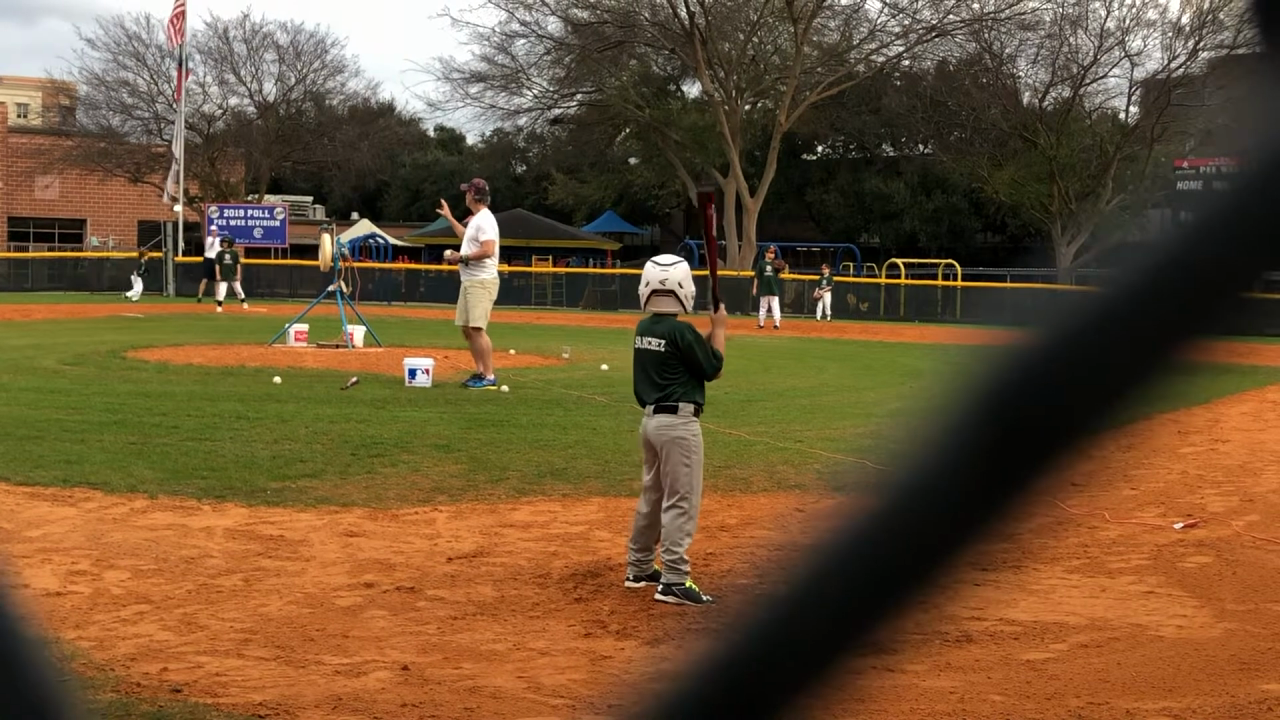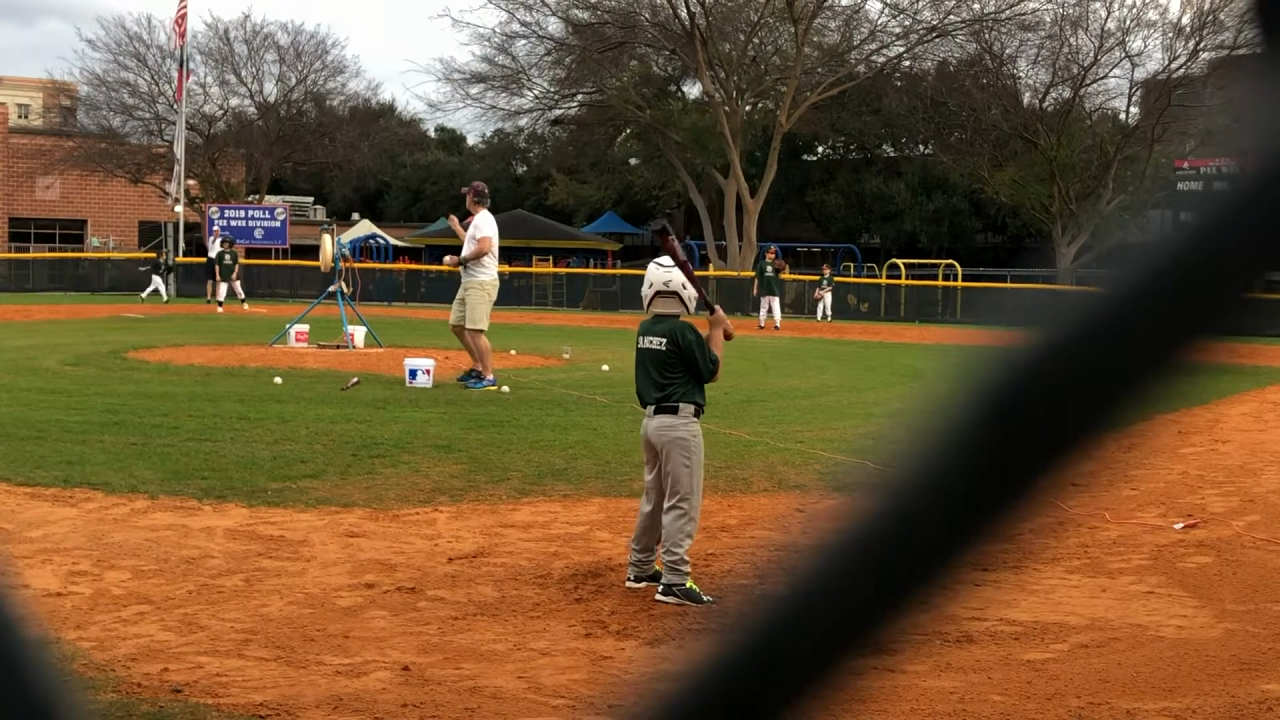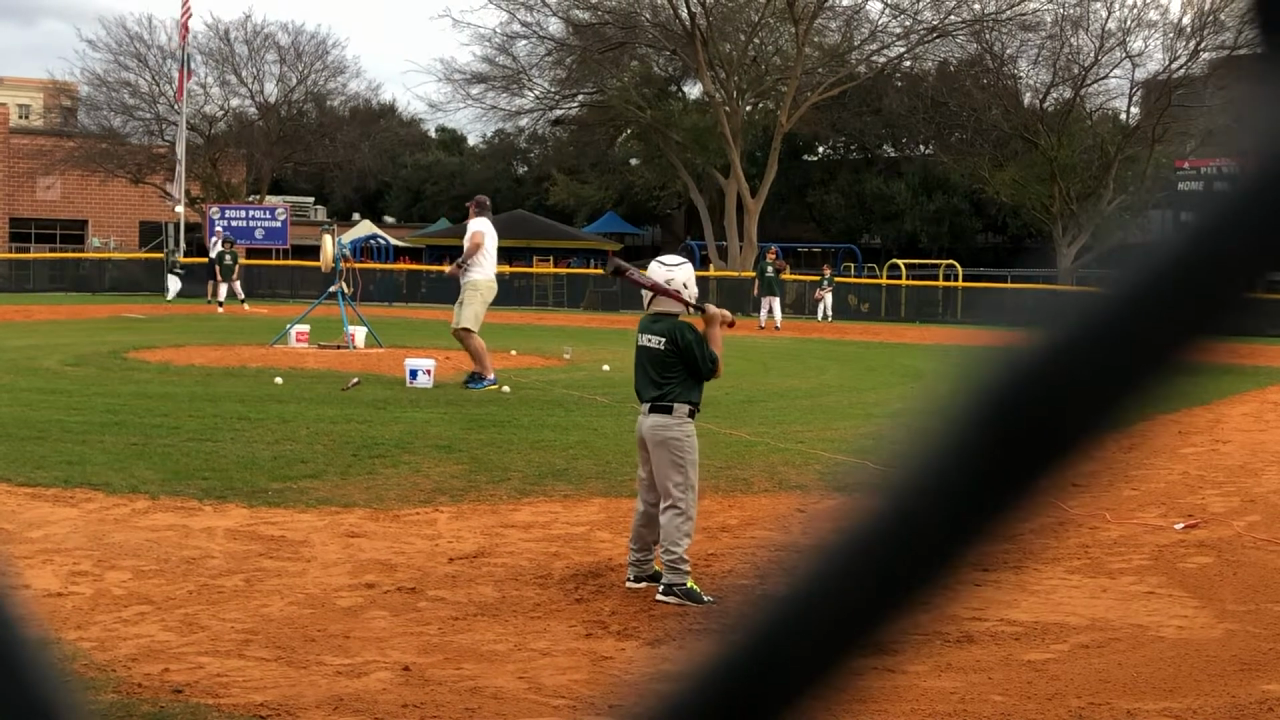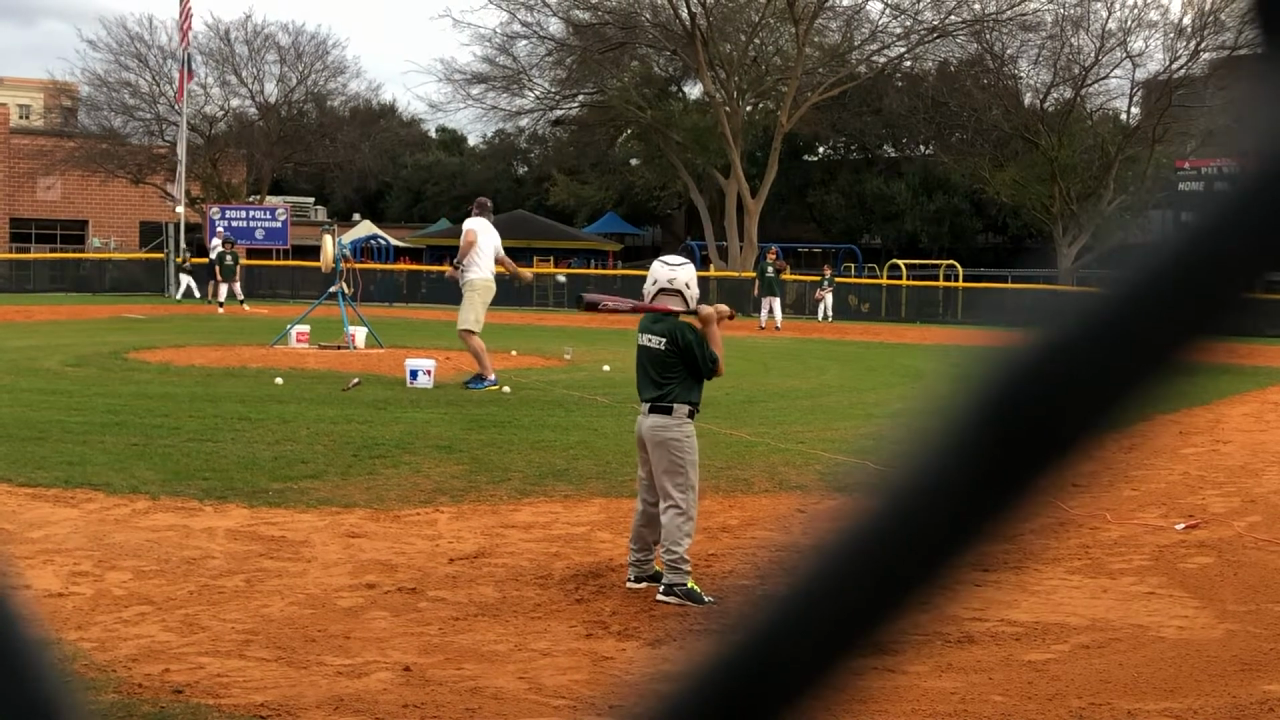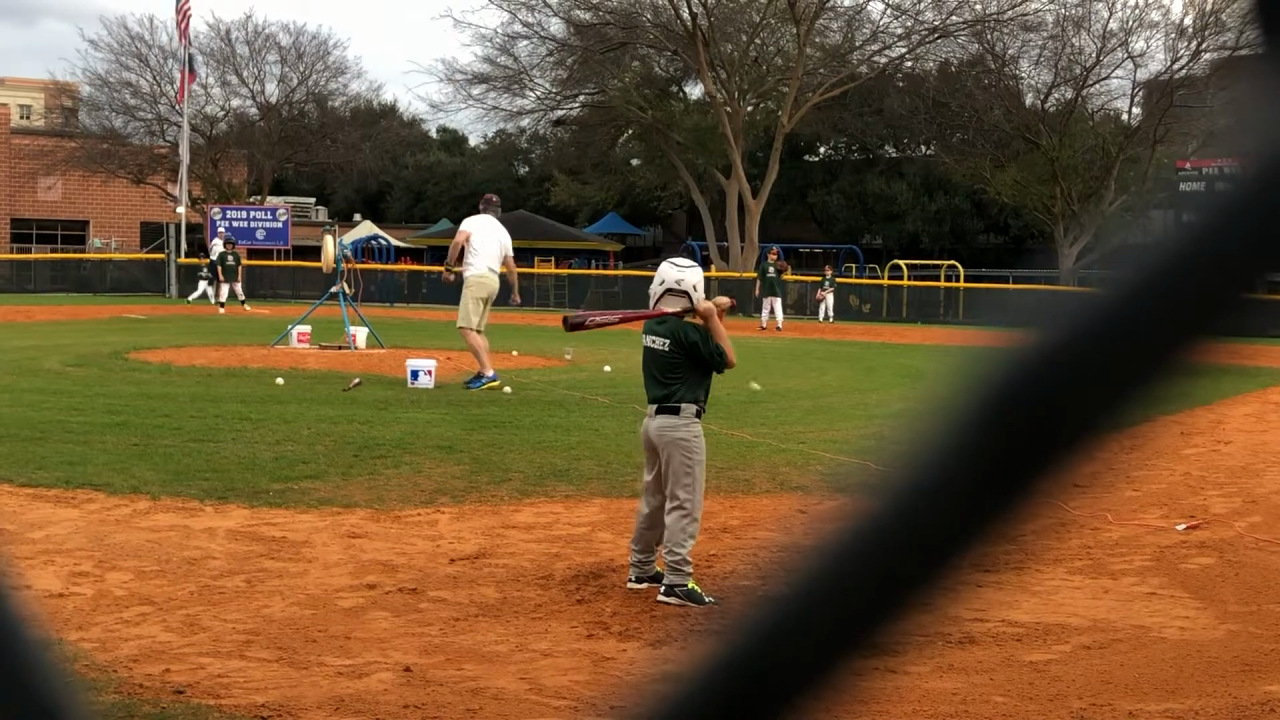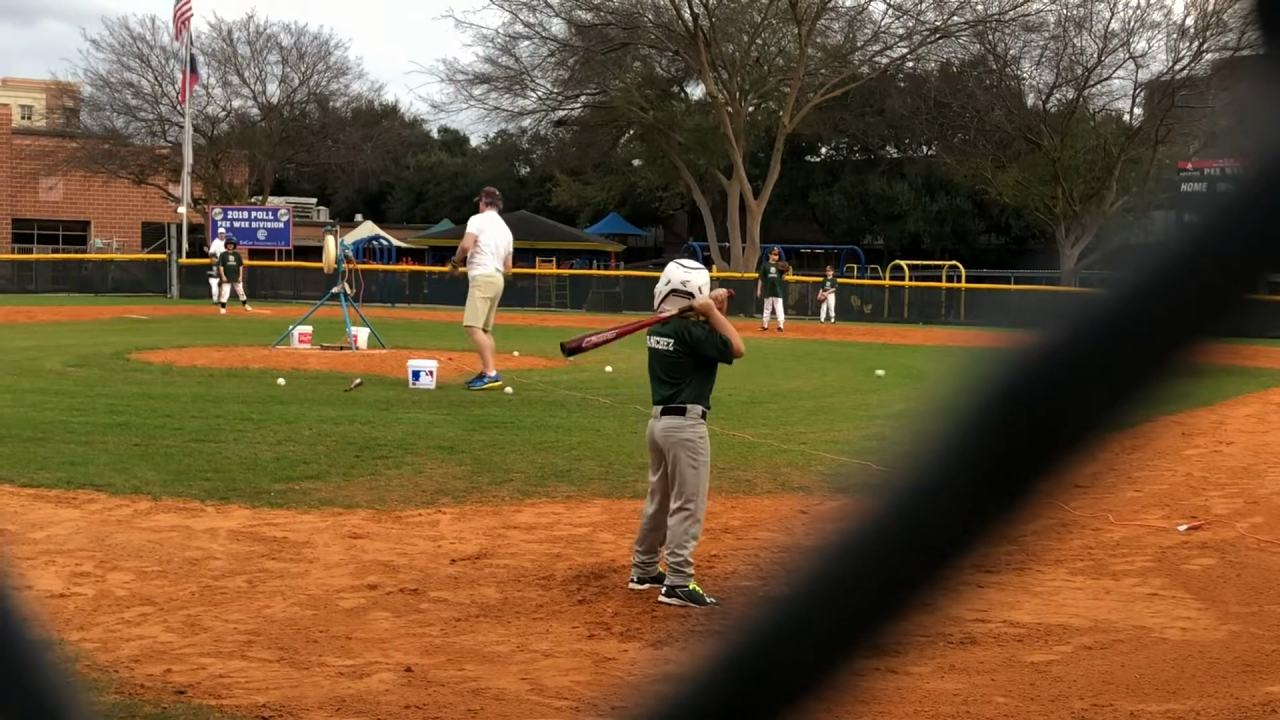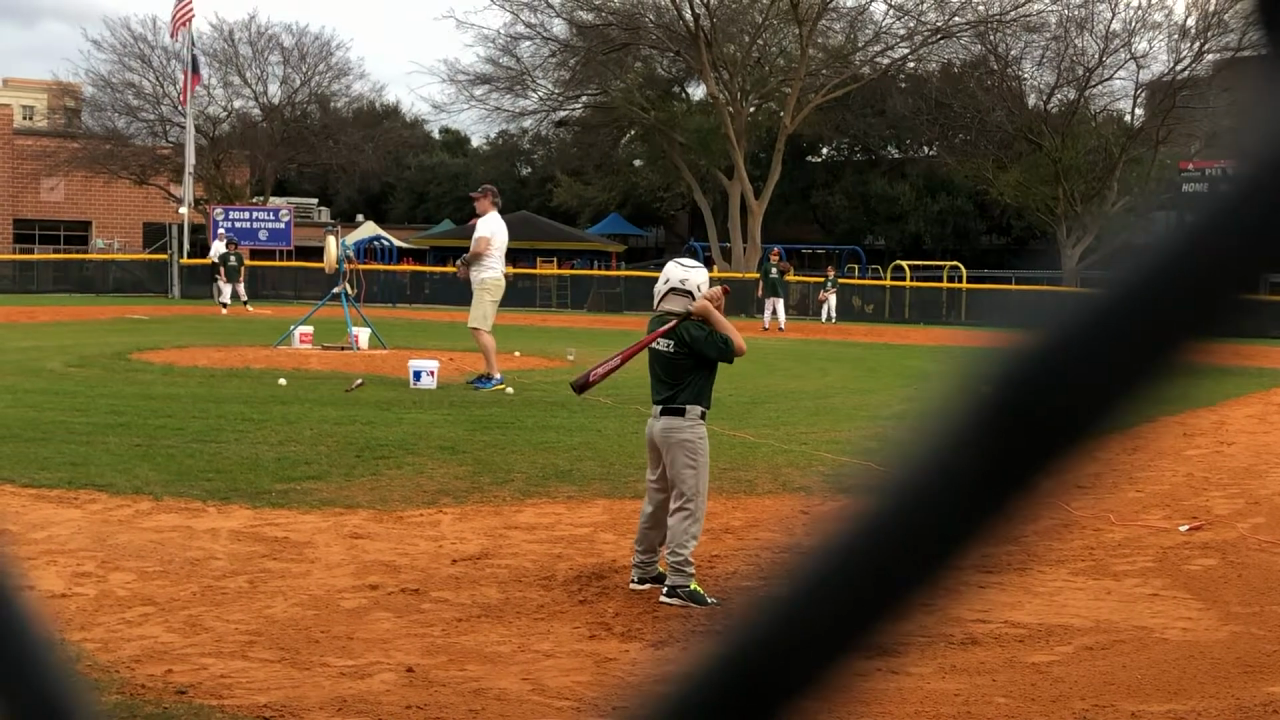
dt=0.2s
person 1, frame 1
left shoulder: (643, 328)
right shoulder: (680, 330)
right elbow: (713, 369)
left wrist: (710, 336)
right wrist: (719, 328)
left hip: (651, 420)
right hip: (679, 423)
left knee: (652, 498)
right knee: (681, 502)
left ankle: (639, 567)
right ankle: (674, 581)
person 1, frame 2
left shoulder: (645, 329)
right shoulder: (682, 330)
right elbow: (711, 372)
left wrist: (711, 334)
right wrist: (716, 330)
left hip: (652, 420)
right hip: (679, 424)
left knee: (654, 498)
right knee: (681, 502)
left ankle: (640, 568)
right ankle: (674, 582)
person 1, frame 3
left shoulder: (646, 325)
right shoulder: (681, 330)
right elbow: (712, 370)
left wrist: (711, 326)
right wrist: (713, 326)
left hip: (648, 418)
right hip: (674, 423)
left knee: (649, 497)
right knee: (678, 502)
left ankle: (640, 568)
right ankle: (674, 582)
person 1, frame 4
left shoulder: (647, 323)
right shoulder: (681, 330)
right elbow: (715, 368)
left wrist: (711, 321)
right wrist: (710, 324)
left hip: (647, 419)
right hip: (673, 423)
left knee: (649, 497)
right knee: (679, 501)
left ankle: (640, 569)
right ankle: (675, 582)
person 1, frame 5
left shoulder: (652, 326)
right shoulder: (686, 330)
right elbow: (727, 360)
left wrist: (713, 316)
right wrist: (712, 318)
left hip: (654, 420)
right hip: (681, 424)
left knee: (653, 499)
right knee: (684, 503)
left ankle: (641, 569)
right ankle: (676, 582)
person 1, frame 6
left shoulder: (657, 326)
right shoulder: (689, 329)
left elbow: (706, 338)
right elbow: (736, 349)
left wrist: (715, 311)
right wrist: (712, 313)
left hip: (659, 421)
right hip: (686, 425)
left knee: (658, 499)
right knee: (687, 505)
left ankle: (644, 569)
right ankle: (677, 583)
person 1, frame 7
left shoulder: (657, 324)
right shoulder: (688, 331)
left elbow: (706, 337)
right elbow: (738, 347)
left wrist: (713, 311)
right wrist: (711, 313)
left hip: (658, 421)
right hip: (685, 425)
left knee: (657, 499)
right knee: (687, 504)
left ankle: (644, 570)
right ankle: (678, 584)
person 2, frame 1
left shoulder: (484, 219)
right shoulder: (475, 219)
left elbow: (487, 251)
left wrist: (461, 257)
right wrist: (449, 217)
left hip: (482, 282)
right hip: (469, 281)
left knee: (477, 329)
right knee: (467, 329)
left ankle: (489, 377)
right ankle: (480, 373)
person 2, frame 2
left shoulder: (482, 219)
right shoulder: (478, 220)
left elbow: (484, 248)
left wrist: (460, 260)
right wrist: (457, 227)
left hip: (482, 283)
right hip: (469, 283)
left knee: (476, 331)
right knee: (457, 326)
left ankle: (488, 377)
right ankle: (477, 368)
person 2, frame 3
left shoulder: (477, 223)
right shoulder: (485, 226)
left elbow: (477, 242)
left wrist: (458, 263)
left hip: (479, 285)
right hip: (471, 285)
left knee: (467, 331)
right knee: (457, 330)
left ankle: (489, 376)
right ankle: (478, 369)
person 2, frame 4
left shoulder: (471, 221)
right shoulder: (492, 231)
left elbow: (470, 240)
right elbow: (504, 260)
left wrist: (456, 265)
right wrist: (521, 273)
left hip: (477, 283)
right hip: (481, 284)
left knee: (466, 332)
right knee: (466, 332)
left ankle: (490, 378)
right ankle: (483, 372)
person 2, frame 5
left shoulder: (472, 221)
right shoulder: (503, 232)
left elbow: (458, 241)
right elbow: (511, 267)
left wrist: (449, 267)
right wrist: (515, 293)
left hip: (476, 279)
right hip: (493, 281)
left knee: (467, 329)
right knee: (477, 329)
left ankle: (488, 373)
right ankle: (485, 372)
person 2, frame 6
left shoulder: (478, 219)
right shoulder: (505, 229)
left elbow: (466, 245)
right elbow: (508, 266)
left wrist: (454, 262)
left hip: (482, 278)
right hip: (497, 280)
left knee: (473, 327)
right knee: (484, 329)
left ankle: (491, 373)
right ankle: (488, 373)
person 2, frame 7
left shoulder: (486, 221)
right shoulder: (501, 224)
left elbow: (479, 249)
left wrist: (463, 261)
right wrist: (469, 270)
left hip: (487, 282)
right hip: (495, 281)
left knee: (478, 329)
right knee: (483, 330)
left ankle: (496, 377)
right ankle: (490, 373)
